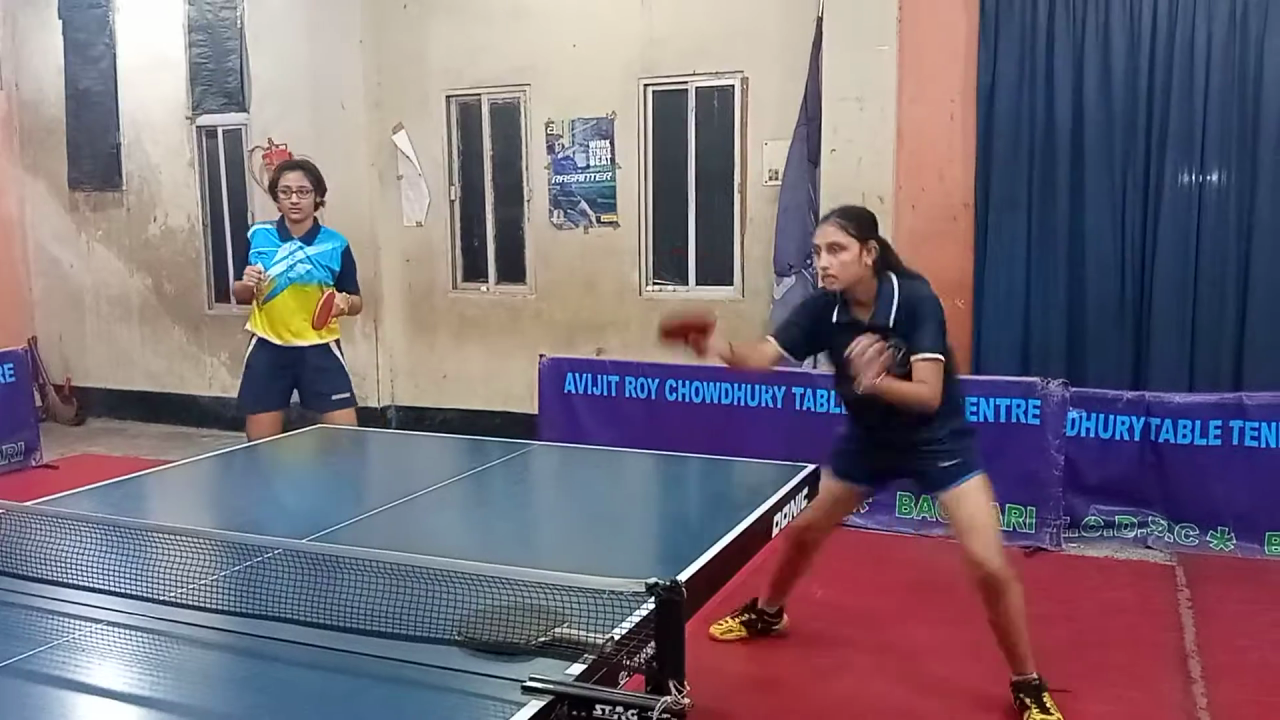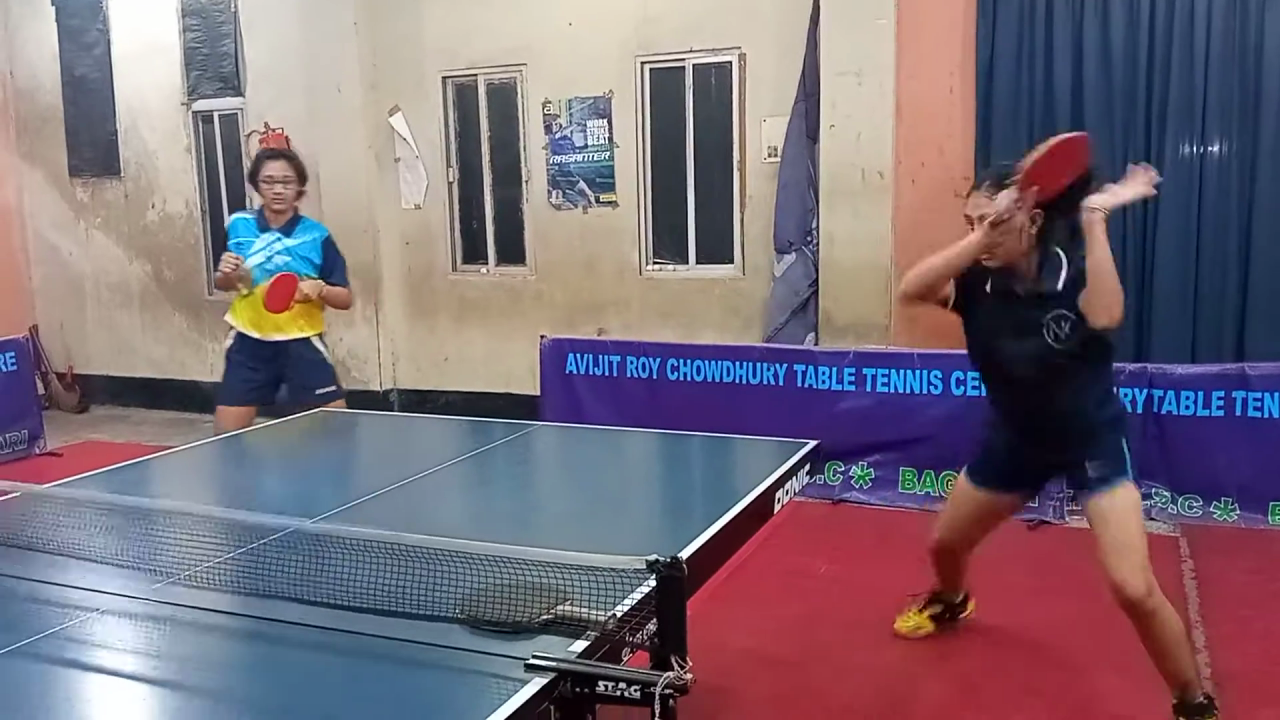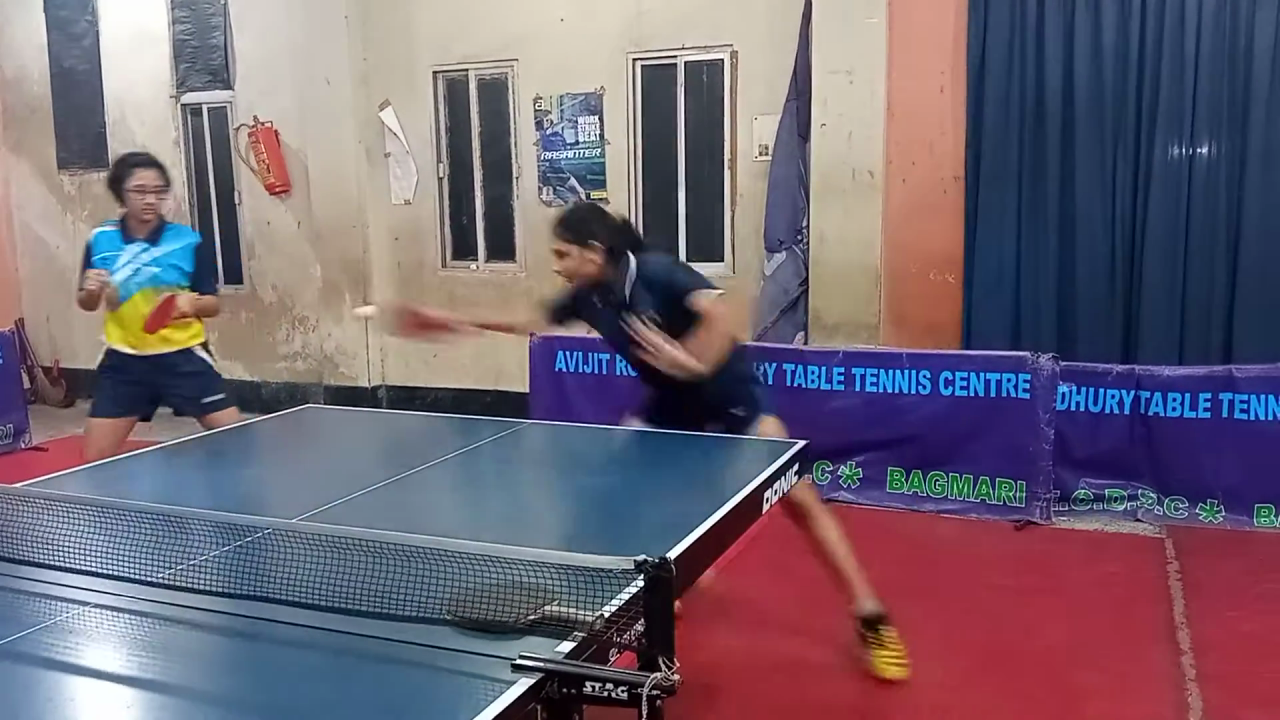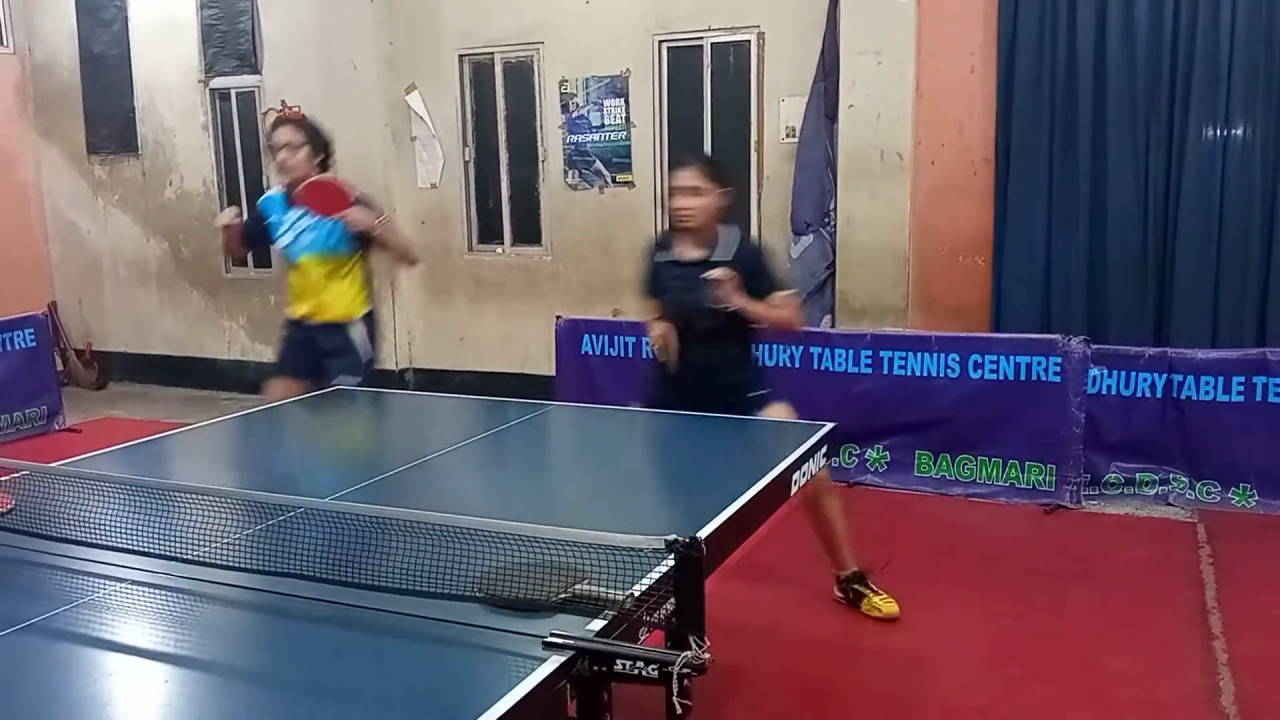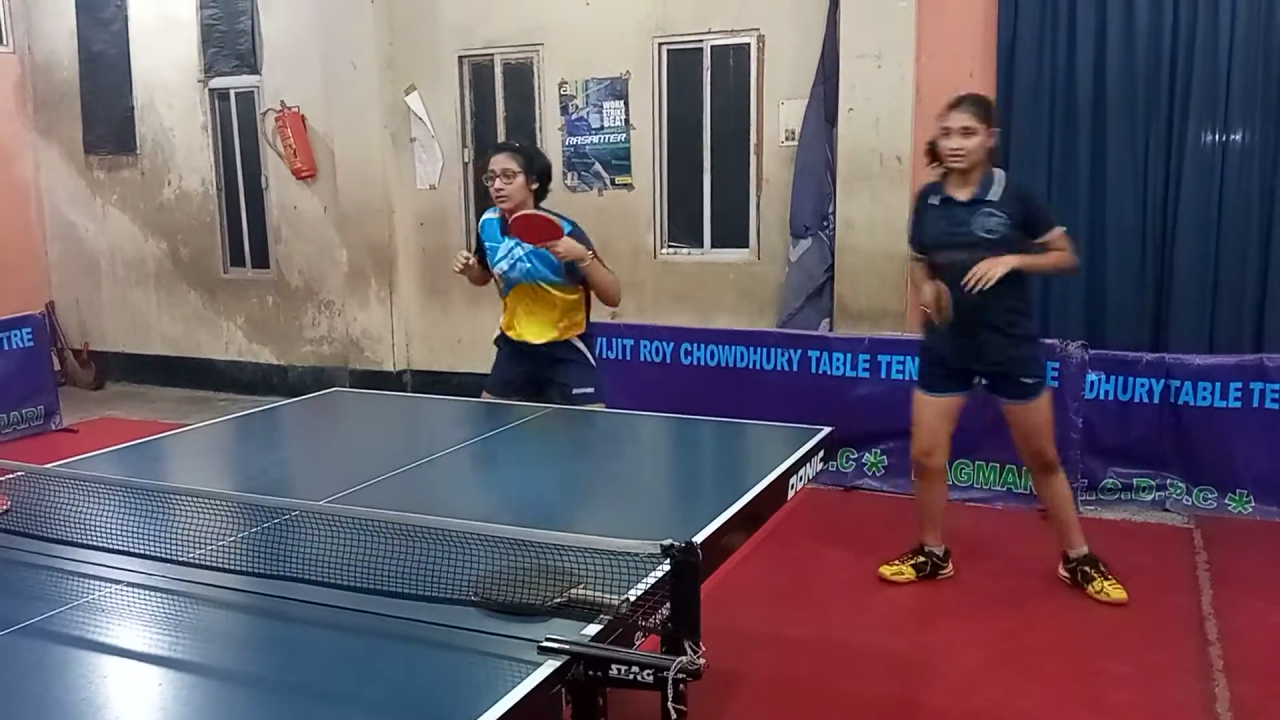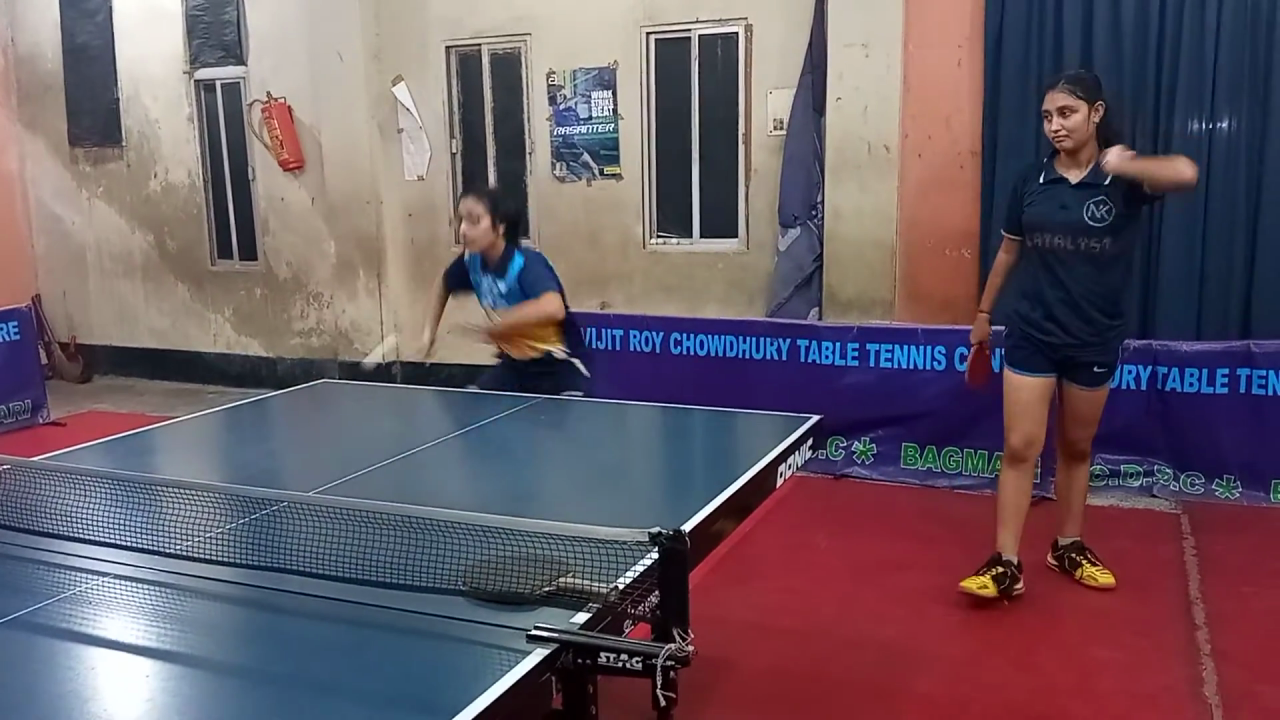
dt=0.7s
person 1, frame 1
left shoulder: (917, 301)
right shoulder: (821, 308)
left elbow: (930, 399)
right elbow: (760, 360)
left wrist: (876, 382)
right wrist: (718, 347)
left hip: (937, 441)
right hip: (866, 439)
left knee: (989, 566)
right knee: (801, 531)
right ankle: (767, 612)
person 1, frame 2
left shoulder: (1078, 267)
right shoulder: (974, 279)
left elbow: (1105, 317)
right elbow: (911, 293)
left wrist: (1094, 218)
right wrist: (977, 241)
left hip: (1093, 445)
right hip: (1015, 442)
left knee: (1133, 591)
right knee: (943, 543)
right ankle: (950, 602)
person 1, frame 3
left shoulder: (657, 272)
right shoulder: (589, 294)
left elbow: (721, 315)
right elbow: (532, 324)
left wrist: (693, 363)
right wrist: (462, 323)
left hip: (730, 398)
right hip: (673, 402)
left knee: (802, 502)
left ankle: (871, 620)
person 1, frame 4
left shoulder: (747, 253)
right shoulder: (662, 253)
left elbow: (787, 320)
left wrist: (738, 302)
right wrist: (657, 328)
left hip: (743, 386)
right hip: (680, 387)
left knee: (815, 478)
left ankle: (849, 577)
person 1, frame 5
left shoulder: (1015, 196)
right shoulder: (928, 199)
left elbow: (1066, 256)
left wrist: (1009, 260)
right wrist: (927, 289)
left hip: (1010, 349)
right hip: (945, 350)
left knee: (1043, 459)
right knee: (926, 457)
left ankle: (1078, 558)
right ankle: (933, 553)
person 1, frame 6
left shoulder: (1128, 174)
right shoulder: (1031, 180)
left elbow: (1185, 173)
right elbow: (1009, 253)
left wrist: (1124, 162)
right wrist: (984, 314)
left hip: (1095, 339)
right hip: (1029, 334)
left knee: (1077, 448)
right knee: (1020, 449)
left ankle: (1067, 548)
right ankle: (1004, 564)
person 2, frame 1
left shoulder: (335, 245)
right shoulder: (258, 236)
left elbow: (357, 302)
right elbow: (238, 294)
left wrist: (345, 302)
right wrist: (246, 284)
left hip: (320, 351)
right hip: (268, 350)
person 2, frame 2
left shoulder: (317, 236)
right shoulder: (237, 225)
left elbow: (345, 299)
right elbow: (220, 284)
left wrist: (319, 288)
right wrist: (225, 275)
left hip: (302, 345)
right hip: (249, 346)
person 2, frame 3
left shoulder: (188, 242)
right shoulder: (101, 240)
left elbow: (213, 304)
right elbow: (86, 303)
left wrist: (193, 302)
right wrist: (92, 291)
left hip: (183, 358)
right hip: (125, 362)
right knee: (95, 460)
person 2, frame 4
right shoulder: (270, 205)
left elbow: (409, 257)
right elbow: (238, 252)
left wrist: (375, 224)
right wrist: (229, 229)
left hip: (346, 327)
right hip: (301, 327)
person 2, frame 5
left shoulder: (563, 232)
right shoulder: (488, 224)
left elbow: (613, 297)
left wrist: (583, 256)
right wrist: (469, 269)
left hip: (565, 349)
right hip: (514, 345)
person 2, frame 6
left shoulder: (528, 265)
right shoulder: (472, 259)
left elbow: (554, 310)
right elbow: (445, 286)
left wrist: (497, 324)
right wrist: (430, 330)
left hip: (556, 364)
right hip: (515, 363)
